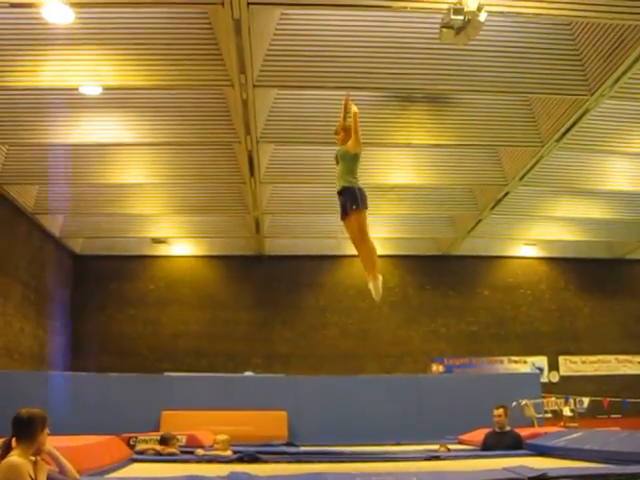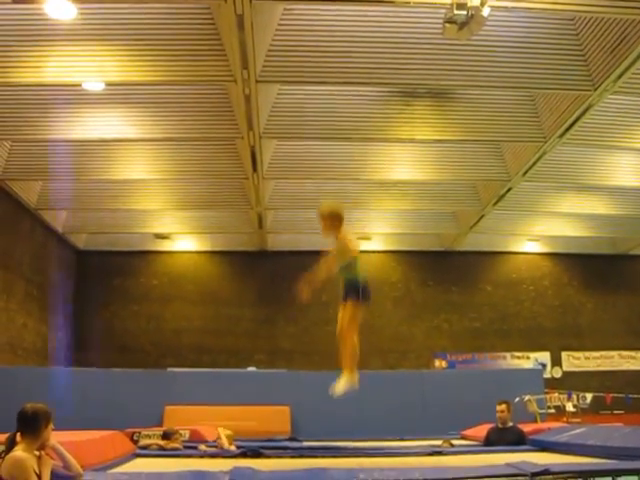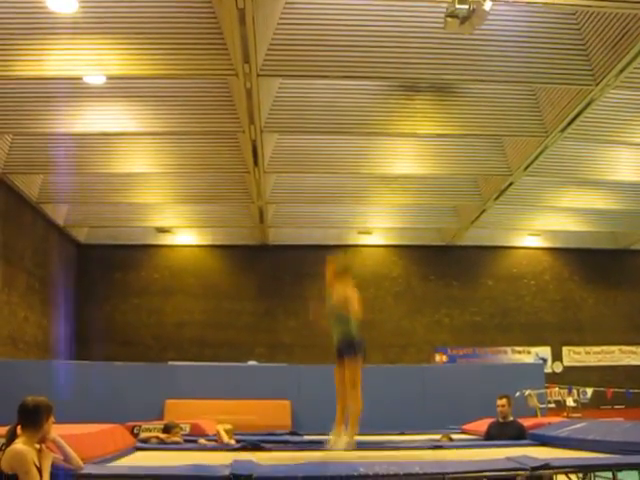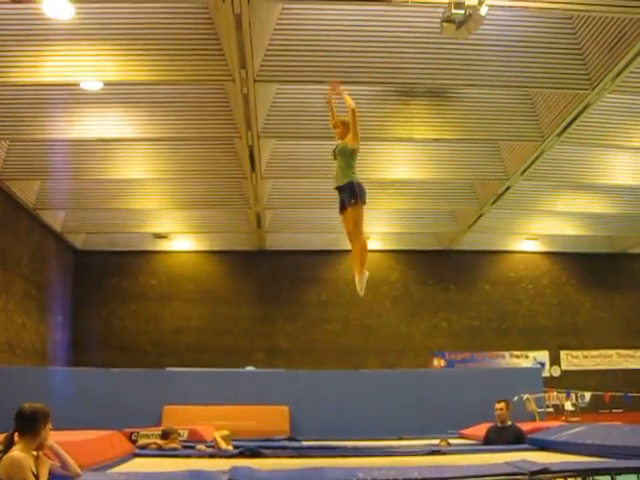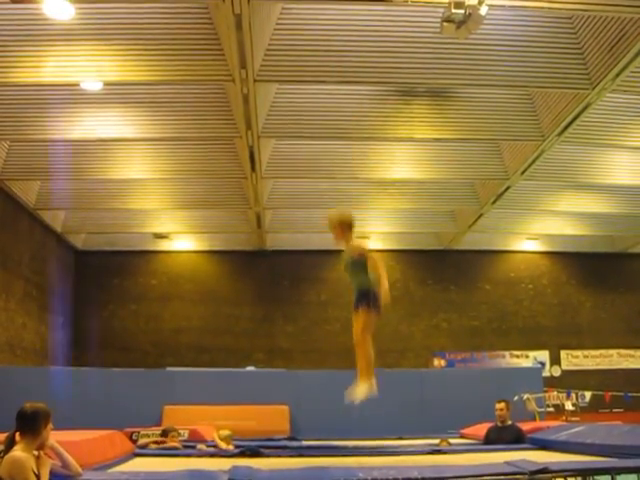
dt=0.5s
person 1, frame 1
left shoulder: (354, 144)
right shoulder: (343, 149)
left elbow: (355, 116)
right elbow: (343, 125)
left wrist: (352, 106)
right wrist: (344, 111)
left hip: (353, 192)
right hip: (344, 195)
left knee: (363, 237)
right knee: (357, 241)
left ankle: (375, 275)
right ankle: (371, 277)
person 1, frame 2
left shoulder: (345, 238)
right shoulder: (338, 242)
left elbow: (353, 251)
right elbow: (328, 265)
right wrist: (310, 283)
left hip: (356, 288)
right hip: (350, 288)
left knee: (349, 331)
right knee: (342, 332)
left ankle: (350, 374)
right ankle: (348, 375)
person 1, frame 3
left shoulder: (347, 290)
right shoulder: (335, 292)
left elbow: (356, 308)
left hip: (352, 345)
right hip: (341, 345)
left knee: (352, 388)
right knee: (341, 392)
left ankle: (351, 433)
right ankle: (340, 432)
person 1, frame 4
left shoulder: (352, 140)
right shoulder: (340, 144)
left elbow: (353, 110)
right elbow: (334, 121)
left wrist: (342, 93)
right wrist: (330, 102)
left hip: (352, 187)
right hip: (343, 191)
left knee: (357, 232)
right knee: (352, 236)
left ankle: (361, 271)
right ankle: (359, 272)
person 1, frame 5
left shoulder: (357, 247)
right shoulder: (347, 249)
left elbow: (377, 263)
left wrist: (384, 284)
left hip: (369, 294)
right hip: (360, 295)
left knee: (363, 338)
right knee: (359, 341)
left ankle: (368, 381)
right ankle: (362, 382)
